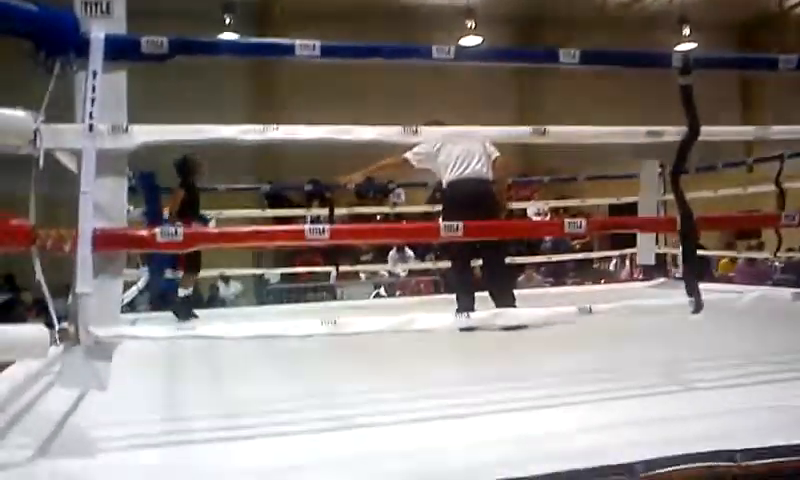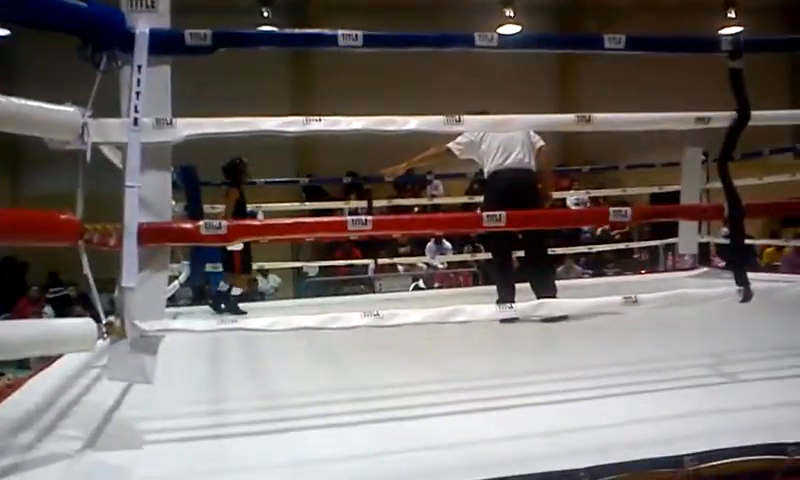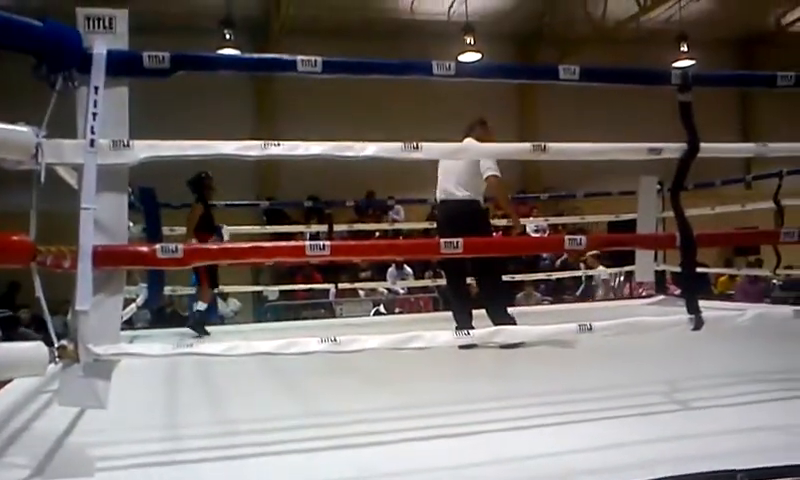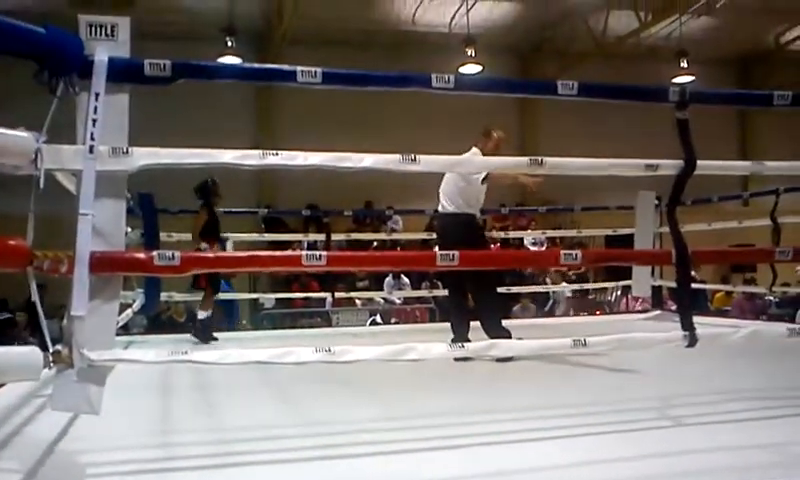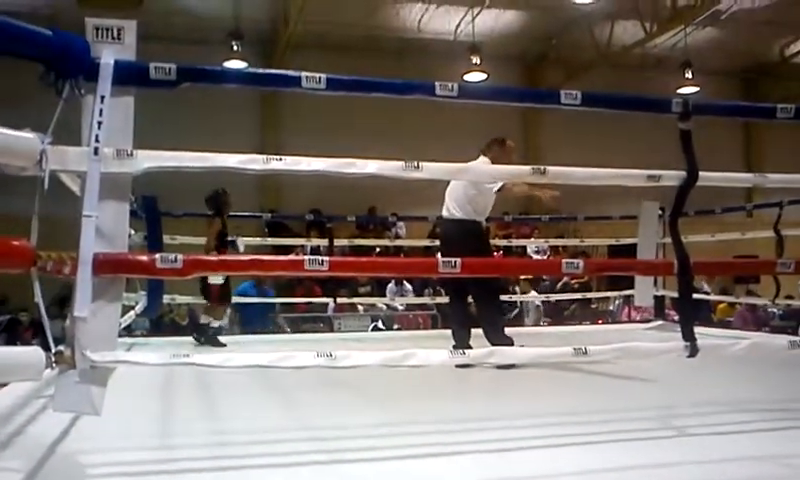
dt=0.5s
person 1, frame 1
left shoulder: (434, 143)
right shoulder: (476, 137)
left elbow: (399, 161)
right elbow: (499, 164)
left wrist: (363, 174)
right wrist: (501, 198)
left hip: (456, 192)
right hip: (483, 190)
left knee: (460, 256)
right knee: (493, 252)
left ankle: (466, 311)
right ankle: (507, 307)
person 1, frame 2
left shoulder: (478, 133)
right shoulder: (522, 128)
left elbow: (442, 151)
right elbow: (543, 152)
left wrist: (406, 165)
right wrist: (547, 188)
left hip: (498, 183)
right hip: (527, 180)
left knee: (500, 247)
right knee: (535, 243)
left ankle: (507, 302)
right ankle: (548, 299)
person 1, frame 3
left shoulder: (447, 155)
right elbow: (493, 181)
right wrist: (512, 214)
left hip: (445, 211)
right hip: (469, 209)
left knee: (454, 273)
right knee: (488, 269)
left ankle: (464, 328)
right ankle: (503, 325)
person 1, frame 4
left shoulder: (468, 161)
right shoulder: (473, 160)
right elbow: (492, 174)
left wrist: (480, 229)
right wrist: (520, 177)
left hip: (446, 223)
right hip: (461, 224)
left knee: (455, 285)
right knee: (483, 282)
left ankle: (460, 339)
right ankle: (498, 336)
person 1, frame 5
left shoulder: (470, 168)
right shoulder: (485, 169)
right elbow: (506, 187)
right wrist: (537, 191)
left hip: (449, 228)
right hip: (468, 230)
left knee: (457, 291)
right knee: (486, 289)
left ankle: (462, 344)
right ankle: (500, 343)
person 2, frame 1
left shoulder: (193, 188)
right shoulder: (182, 189)
right elbow: (171, 214)
left wrist: (202, 221)
right wrist: (184, 228)
left knee: (193, 272)
right knee: (191, 272)
left ankle: (185, 305)
right ankle: (180, 305)
person 2, frame 2
left shoulder: (237, 189)
right shoulder: (234, 190)
right elbow: (228, 216)
left wrist: (251, 216)
left knee: (233, 272)
right knee: (244, 272)
left ankle: (217, 299)
right ankle: (232, 303)
person 2, frame 3
left shoulder: (205, 205)
right shoulder: (199, 205)
right elbow: (190, 231)
left wrist: (218, 229)
left knee: (206, 287)
right knee: (208, 286)
left ankle: (198, 320)
right ankle: (197, 319)
person 2, frame 4
left shoulder: (212, 211)
right shoulder: (205, 211)
right elbow: (195, 235)
left wrist: (221, 241)
right wrist: (205, 249)
left knee: (211, 292)
right knee: (209, 292)
left ankle: (204, 327)
right ankle: (199, 327)
person 2, frame 5
left shoulder: (221, 220)
right shoulder: (217, 220)
right elbow: (209, 246)
left wrist: (230, 243)
left knee: (215, 302)
right knee: (221, 303)
left ankle: (200, 331)
right ankle: (210, 335)
